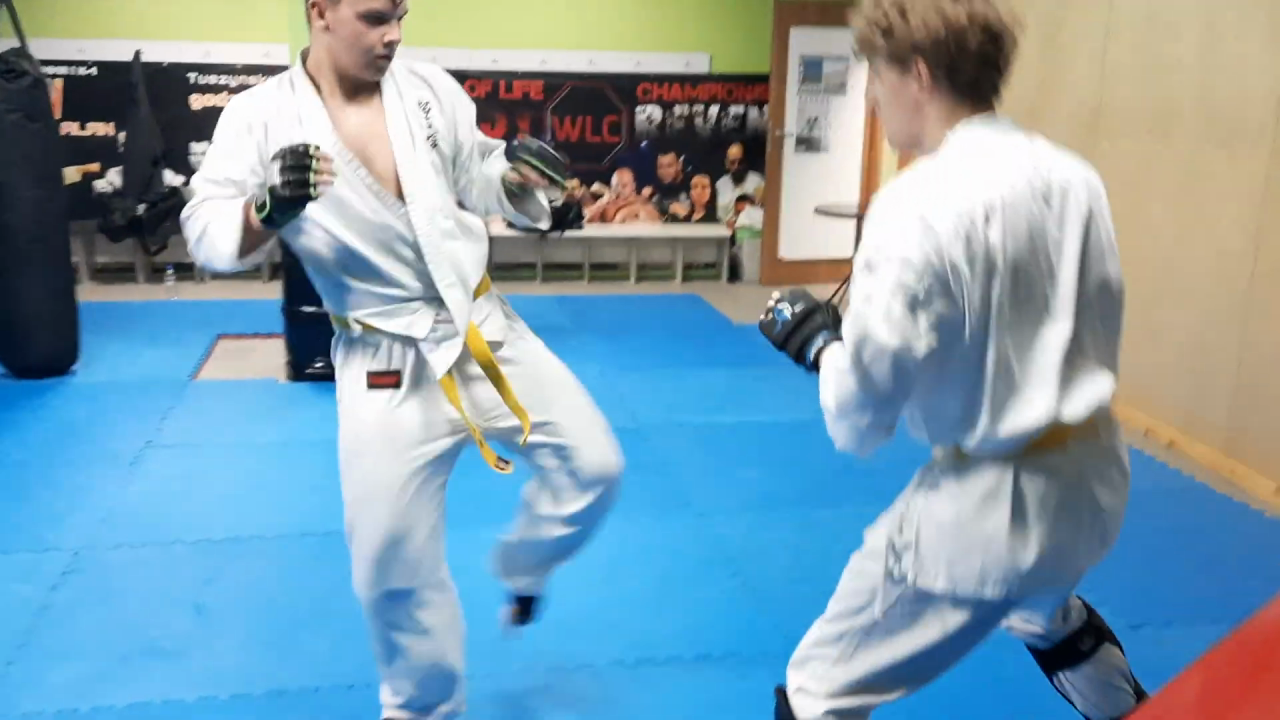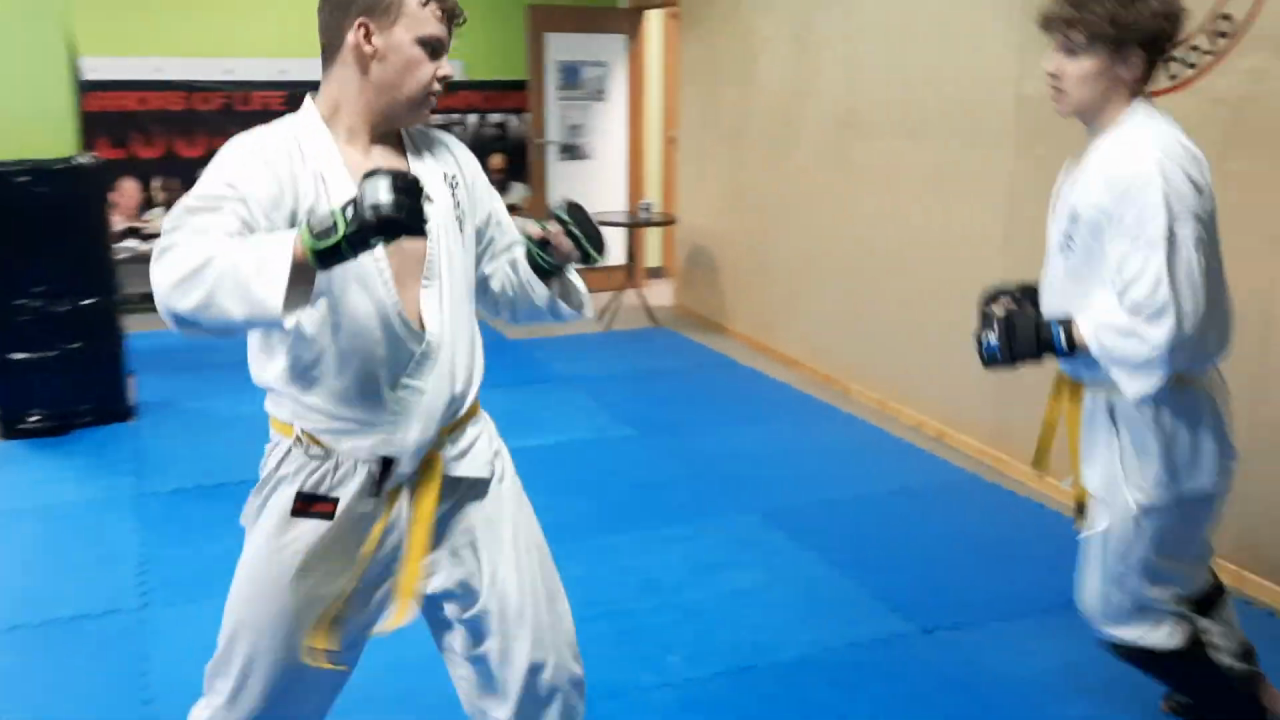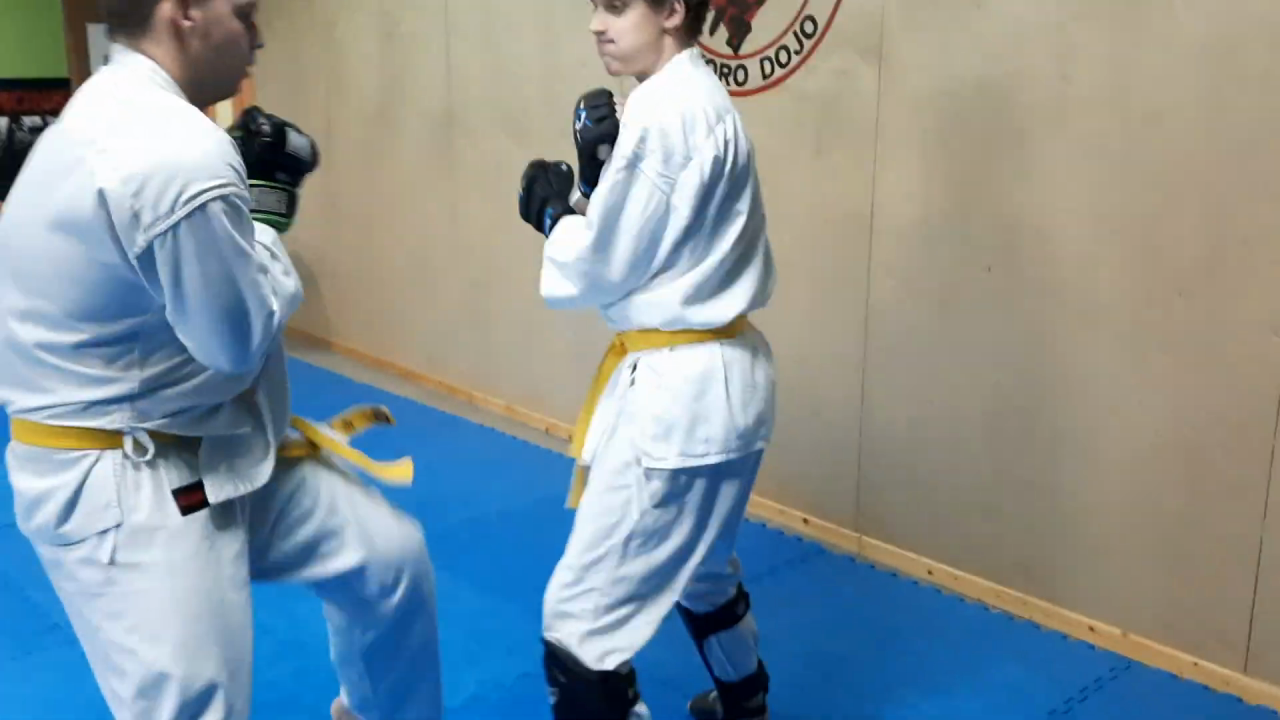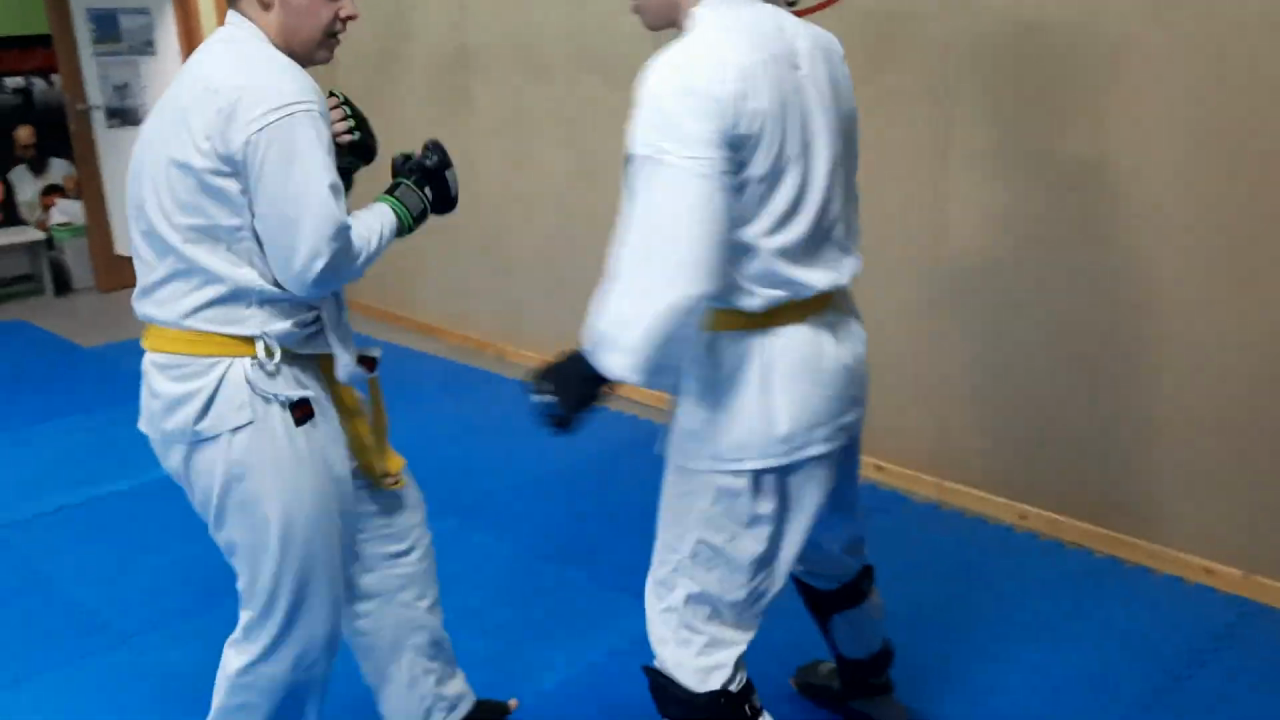
dt=0.7s
person 1, frame 1
left shoulder: (917, 210)
right shoulder: (1074, 179)
left elbow: (862, 411)
left wrist: (815, 337)
left hip: (992, 499)
right hip: (1090, 476)
right knee: (1047, 611)
person 1, frame 2
left shoulder: (1144, 167)
right shoulder: (1108, 156)
left elbow: (1168, 323)
left wrist: (1048, 335)
right wrist: (1038, 300)
left hip: (1153, 421)
right hip: (1128, 407)
left knee: (1121, 608)
right knee: (1161, 574)
person 1, frame 3
left shoulder: (670, 107)
right shoulder: (687, 102)
left elbow: (597, 266)
right elbow: (644, 240)
left wrist: (555, 207)
right wrist: (591, 172)
left hip: (683, 385)
right hip: (707, 376)
left knee: (584, 612)
right knee: (698, 563)
person 1, frame 4
left shoulder: (689, 74)
left elbow: (673, 271)
left wrist: (594, 368)
left hip: (756, 367)
right hip: (831, 341)
left knee: (694, 615)
right knee: (820, 540)
person 2, frame 1
left shoulder: (428, 88)
right shoulder: (256, 117)
left elbow: (479, 184)
right elbow: (208, 235)
left wrist: (521, 186)
right wrist: (266, 208)
left hip: (479, 329)
right hip: (386, 363)
left knee: (590, 465)
right knee: (392, 556)
left ankle: (520, 569)
person 2, frame 2
left shoulder: (450, 163)
right shoulder: (262, 162)
left elbow: (507, 283)
right elbow: (187, 285)
left wrist: (551, 264)
right wrist: (330, 238)
left hip: (459, 470)
right hip: (323, 488)
person 2, frame 3
left shoulder: (139, 123)
right shoulder: (179, 155)
right elbow: (244, 333)
left wrist: (251, 189)
right wrist: (267, 199)
left hip: (200, 448)
right hip: (123, 489)
left knee: (385, 557)
person 2, frame 4
left shoulder: (223, 81)
right shoulder: (272, 89)
right elbow: (313, 262)
left wrist: (332, 160)
right wrist: (406, 201)
left hip: (265, 381)
right hip: (242, 394)
left knee: (387, 527)
right knee: (292, 623)
